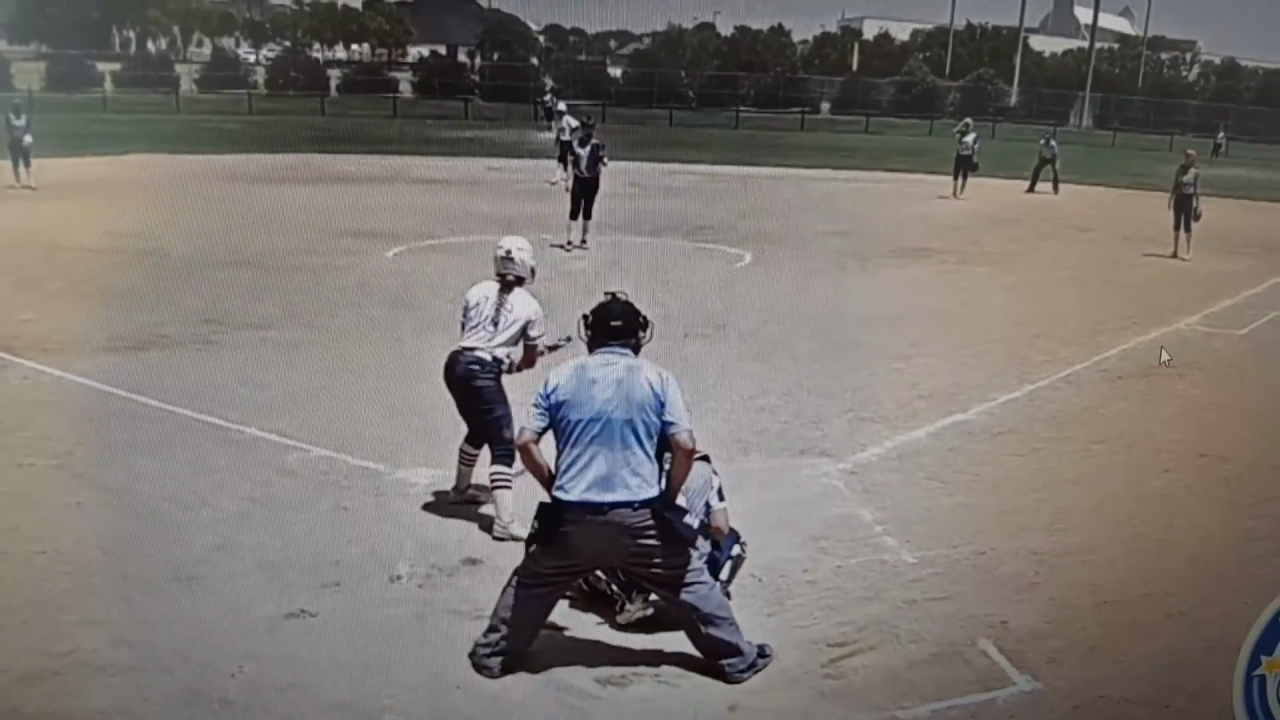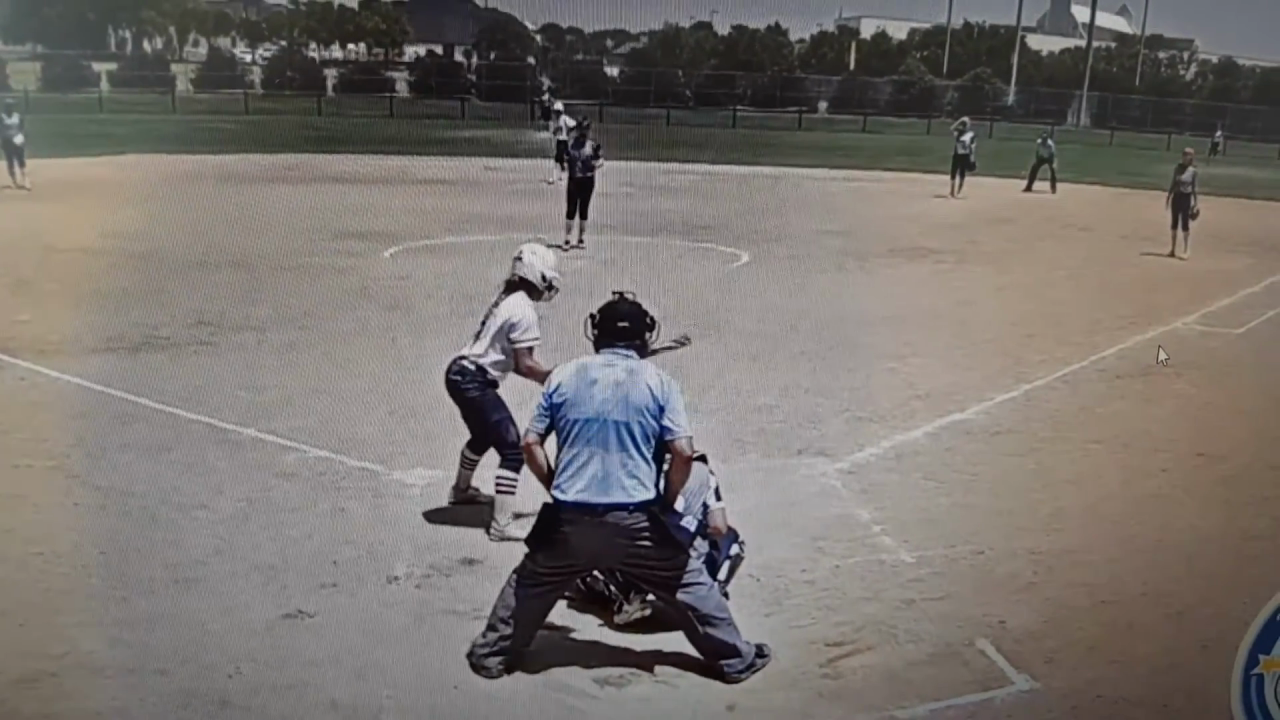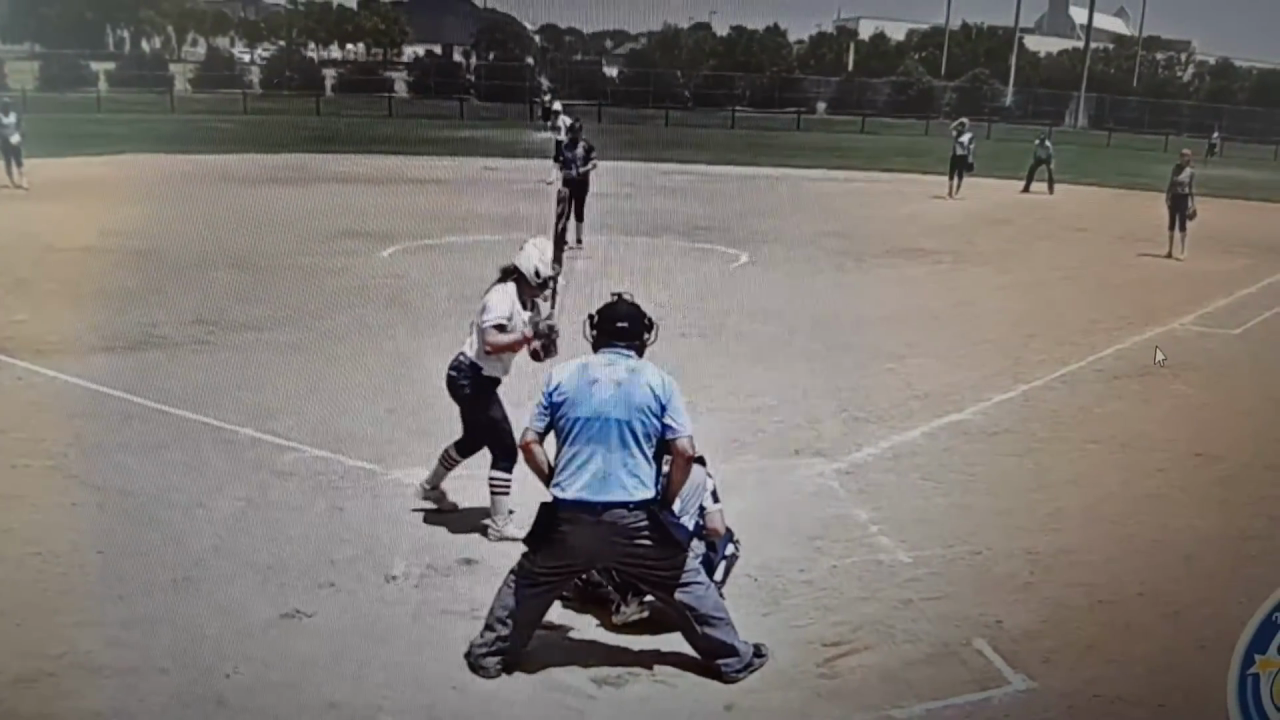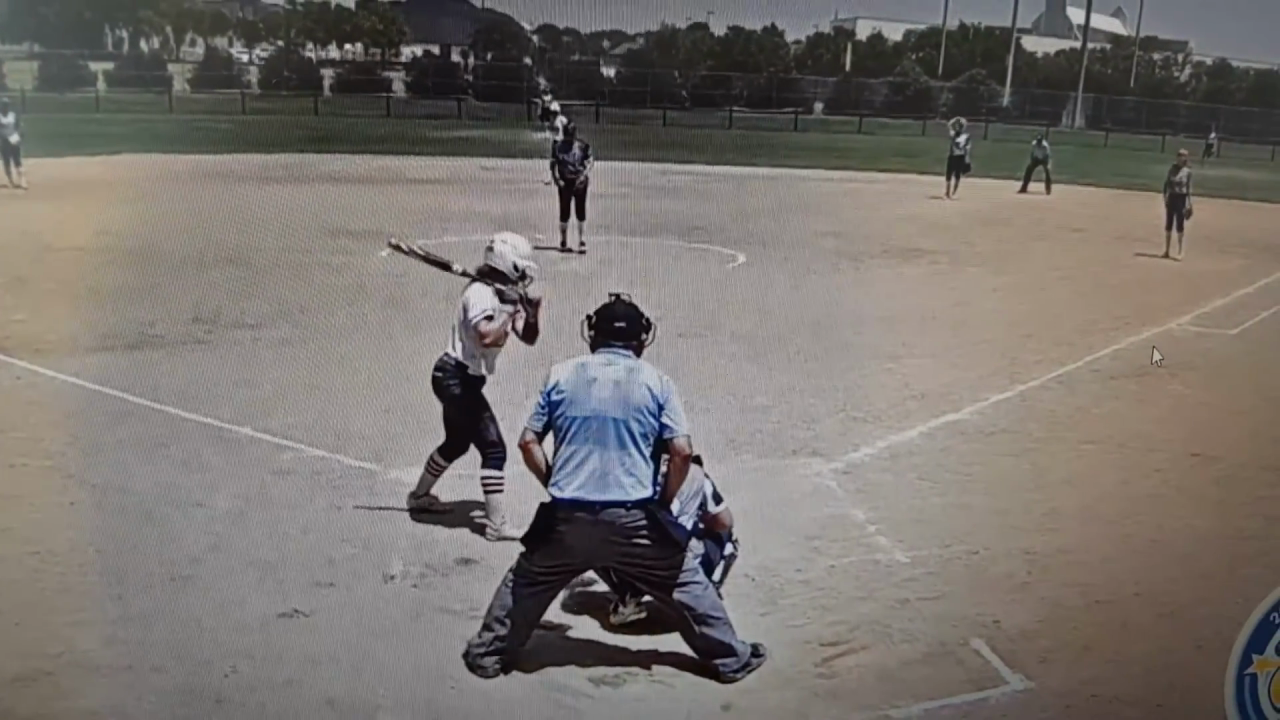
dt=0.4s
person 1, frame 1
left shoulder: (561, 377)
right shoulder: (657, 379)
left elbow: (526, 441)
right elbow: (685, 446)
left wrist: (554, 486)
right wrist: (667, 498)
left hip: (573, 517)
right hip: (639, 517)
left knee: (530, 585)
right knee: (691, 584)
left ankle: (492, 654)
right ankle: (737, 659)
person 1, frame 2
left shoulder: (564, 376)
right shoulder: (659, 382)
left elbow: (531, 443)
right elbow: (683, 453)
right wrist: (666, 502)
left hip: (570, 519)
right hip: (636, 519)
left knee: (529, 584)
right knee: (689, 585)
left ankle: (491, 655)
right ankle: (735, 659)
person 1, frame 3
left shoulder: (563, 376)
right shoulder: (659, 381)
left elbow: (529, 442)
right elbow: (685, 452)
right wrist: (665, 501)
left hip: (569, 518)
right hip: (636, 518)
left knee: (527, 584)
right knee: (688, 585)
left ankle: (489, 655)
right ankle: (733, 659)
person 1, frame 4
left shoulder: (561, 375)
right shoulder: (656, 381)
left elbow: (528, 441)
right elbow: (682, 451)
right wrist: (664, 501)
left hip: (567, 517)
right hip: (634, 518)
left knee: (525, 583)
right knee: (686, 584)
left ankle: (488, 654)
right ankle: (730, 658)
person 2, frame 1
left shoulder: (477, 291)
right shoulder: (530, 306)
right elbow: (529, 360)
right wrist: (513, 365)
left hip: (456, 365)
right hip: (482, 374)
left knee: (479, 430)
right knee: (503, 447)
left ankle: (461, 488)
right ankle: (505, 522)
person 2, frame 2
left shoulder: (505, 299)
right shoulder: (524, 311)
right elbow: (525, 364)
left wrist: (541, 375)
right wrist: (553, 377)
left hip: (460, 374)
right hip: (474, 382)
left knee: (483, 435)
right knee: (512, 450)
left ankle: (461, 489)
right ankle: (501, 525)
person 2, frame 3
left shoulder: (529, 303)
right shoulder: (503, 297)
left elbow: (531, 350)
right elbow: (491, 344)
left wrist: (540, 342)
right wrist: (529, 335)
left hip: (476, 379)
right hip: (470, 378)
left knee: (474, 438)
right knee: (505, 449)
left ankle: (431, 486)
right ankle: (500, 525)
person 2, frame 4
left shoulder: (508, 295)
right shoulder: (481, 293)
left elbow: (529, 339)
right elbow: (487, 337)
left wrist: (531, 313)
right wrist: (509, 310)
left hip: (456, 378)
right hip: (457, 379)
left knee: (456, 442)
right knee: (493, 448)
left ankle: (419, 495)
right ankle: (497, 525)
